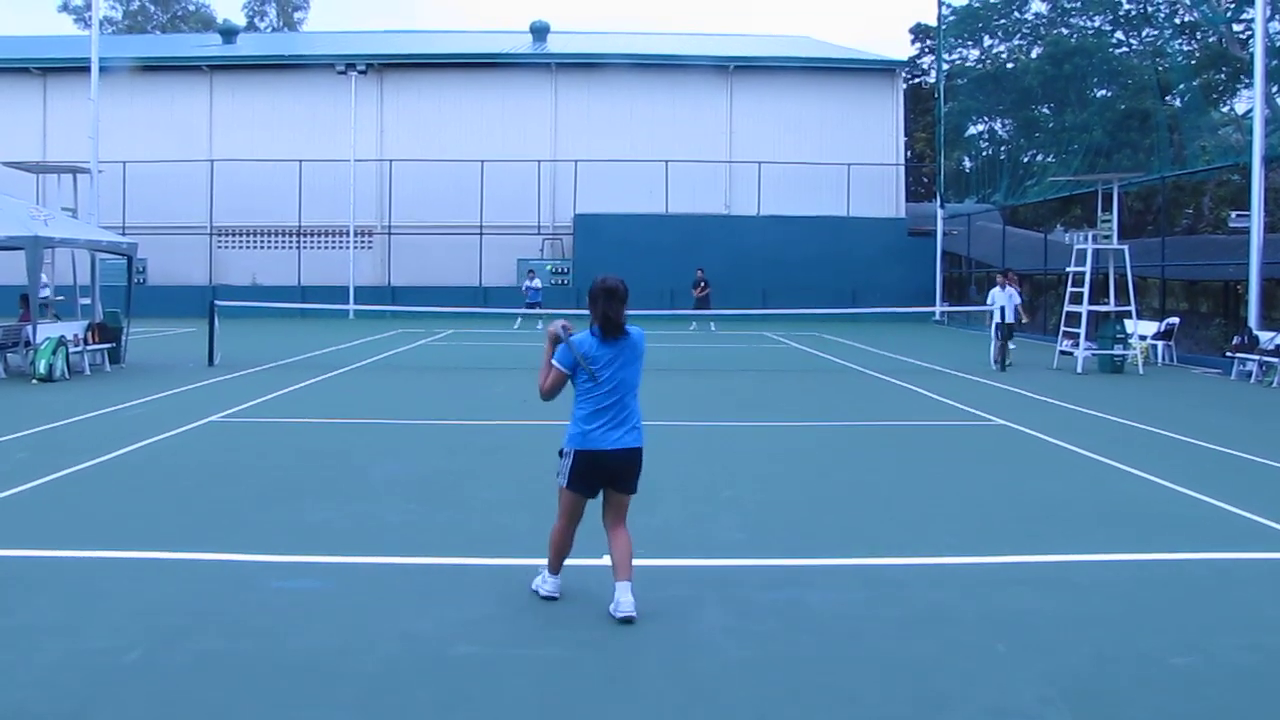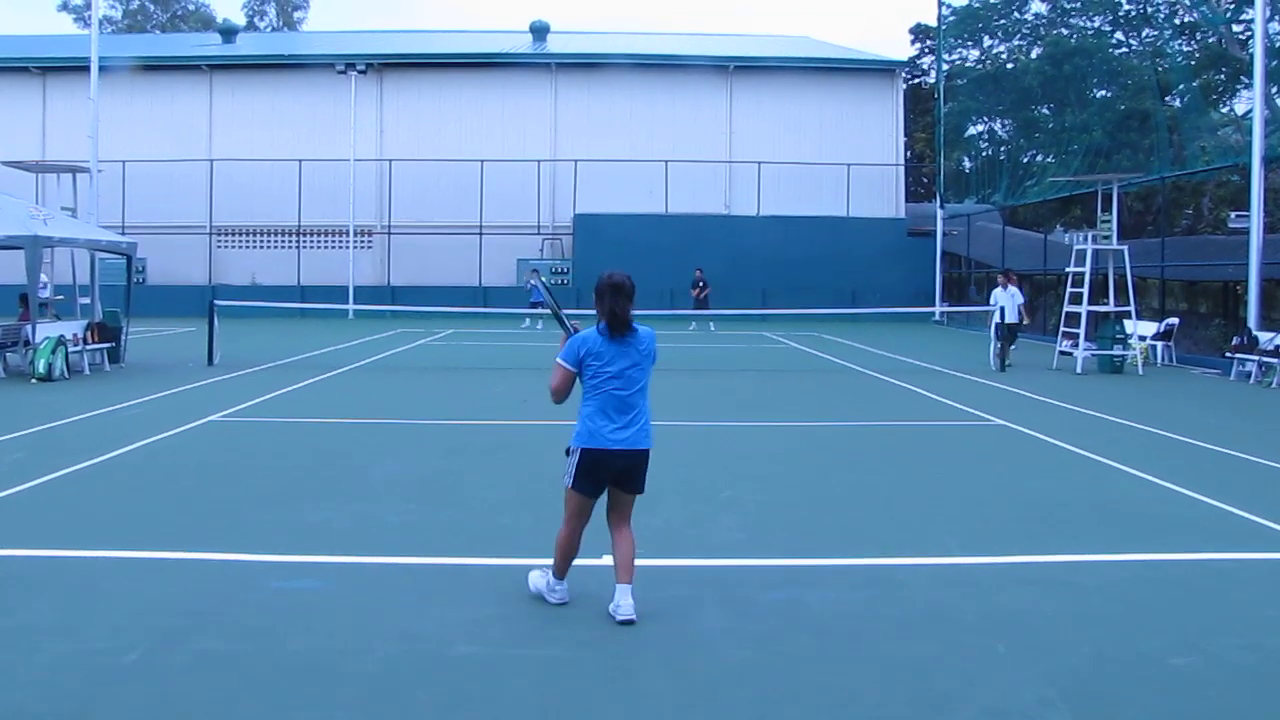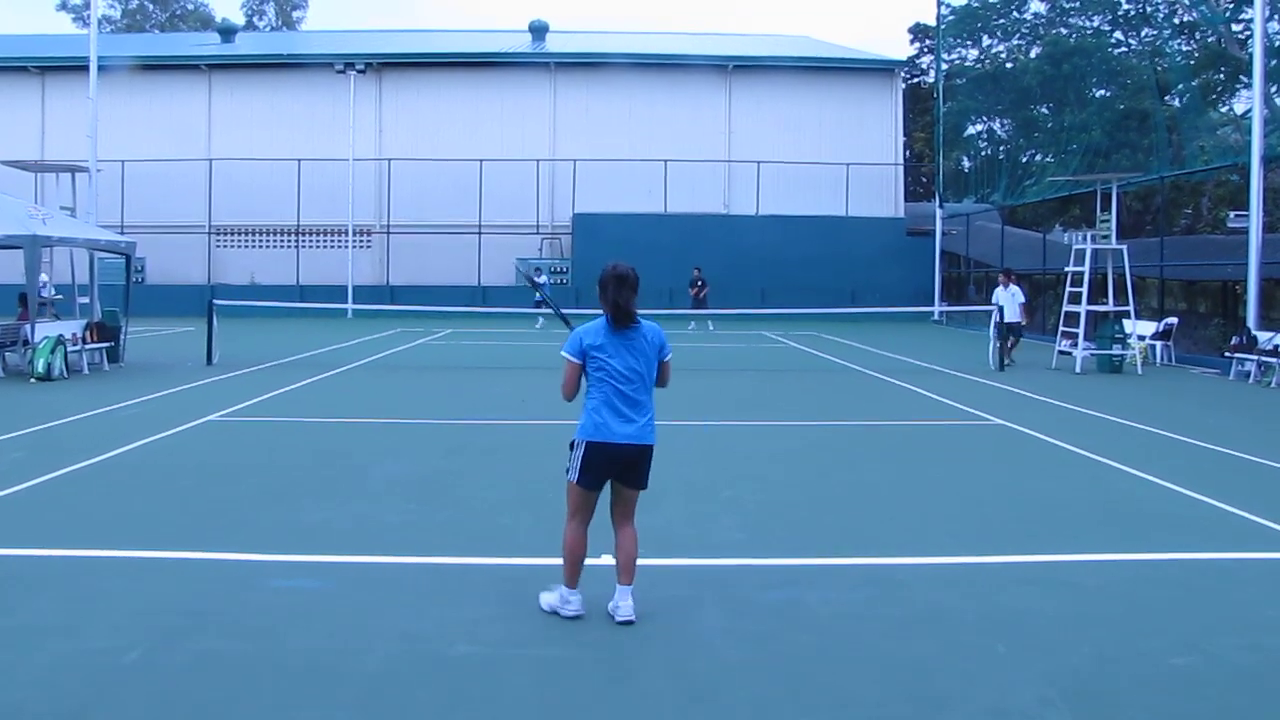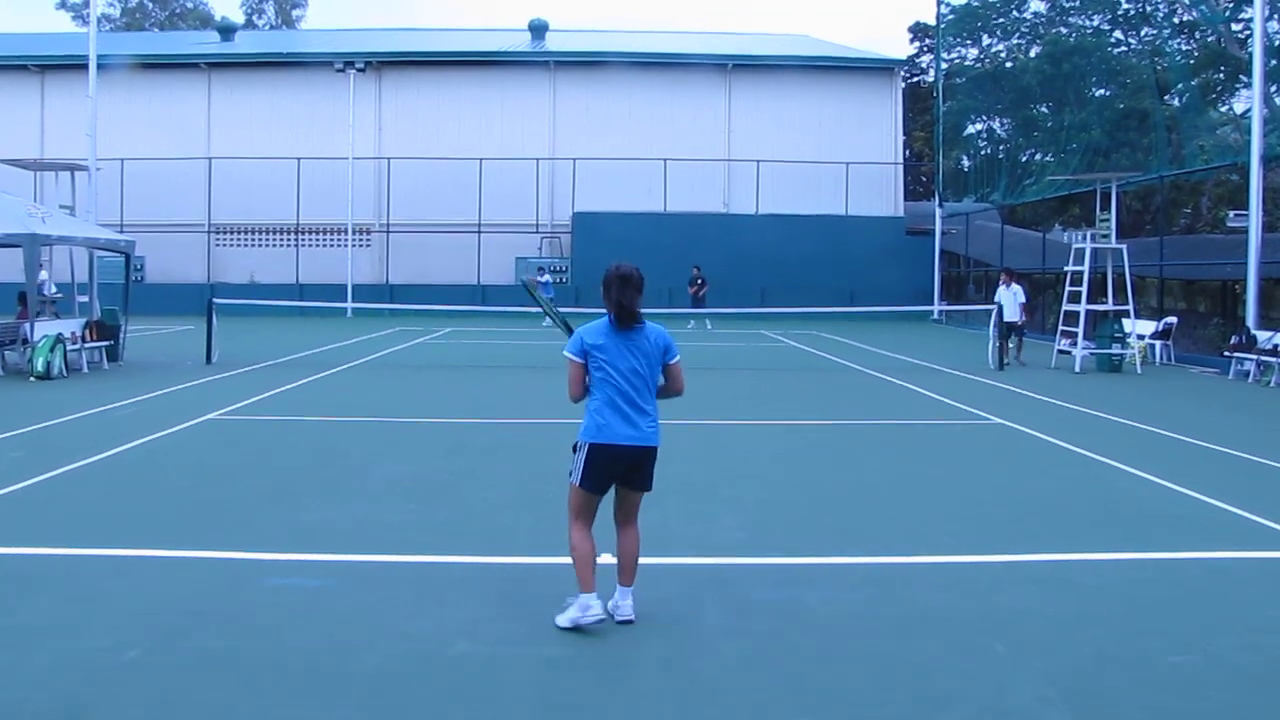
dt=0.1s
person 1, frame 1
left shoulder: (576, 347)
right shoulder: (637, 339)
left elbow: (546, 393)
left wrist: (550, 346)
left hip: (584, 447)
right hip: (629, 448)
left knee: (567, 519)
right knee: (616, 523)
left ankle: (550, 579)
right ankle: (624, 596)
person 1, frame 2
left shoulder: (580, 343)
right shoulder: (648, 339)
left elbow: (557, 396)
left hip: (592, 446)
right hip: (637, 447)
left knee: (574, 522)
right knee: (621, 523)
left ankle: (556, 582)
right ankle: (624, 599)
person 1, frame 3
left shoulder: (583, 336)
right shoulder: (655, 335)
left elbow: (569, 393)
right elbow: (663, 381)
left hip: (596, 440)
right hip: (640, 442)
left knee: (577, 519)
right knee: (624, 520)
left ankle: (570, 595)
right ankle: (624, 599)
person 1, frame 4
left shoulder: (585, 336)
right shoulder: (660, 336)
left elbow: (576, 392)
right elbow: (676, 387)
left hip: (599, 441)
right hip: (643, 444)
left knee: (579, 522)
right knee: (627, 522)
left ankle: (587, 600)
right ankle: (624, 600)
